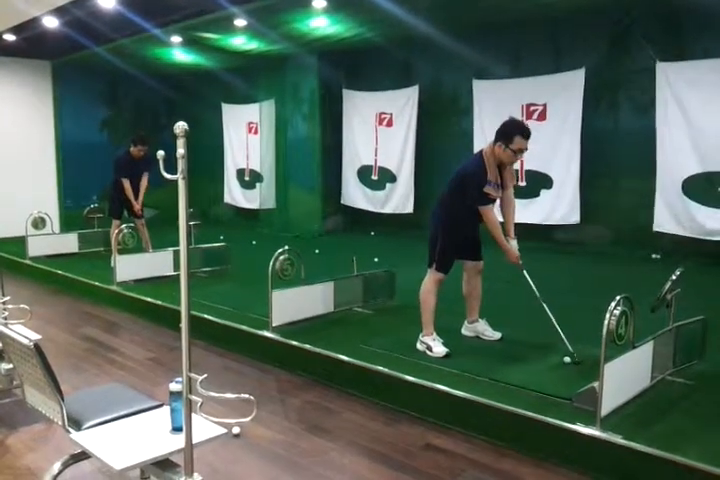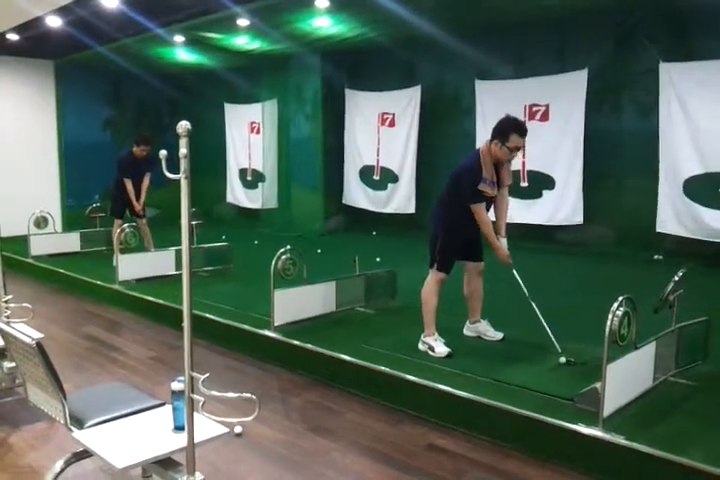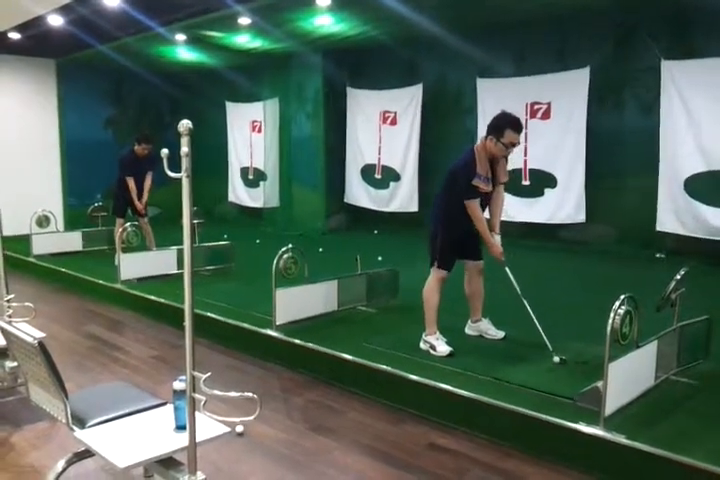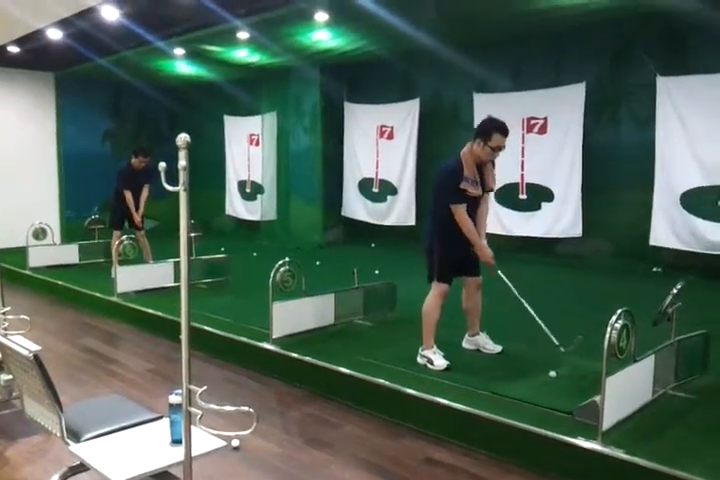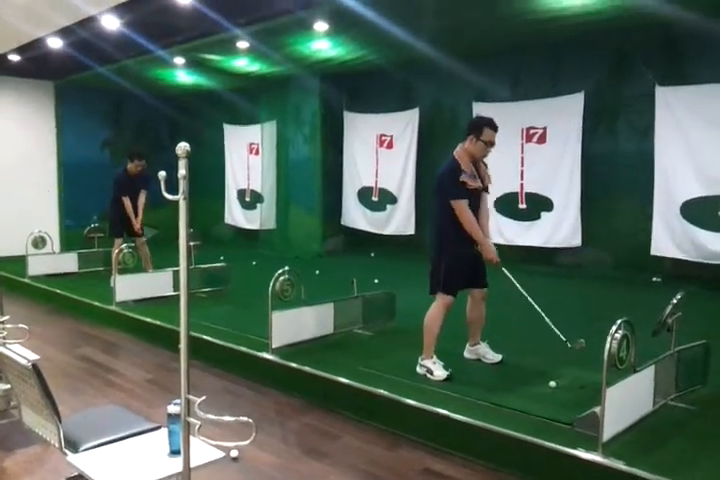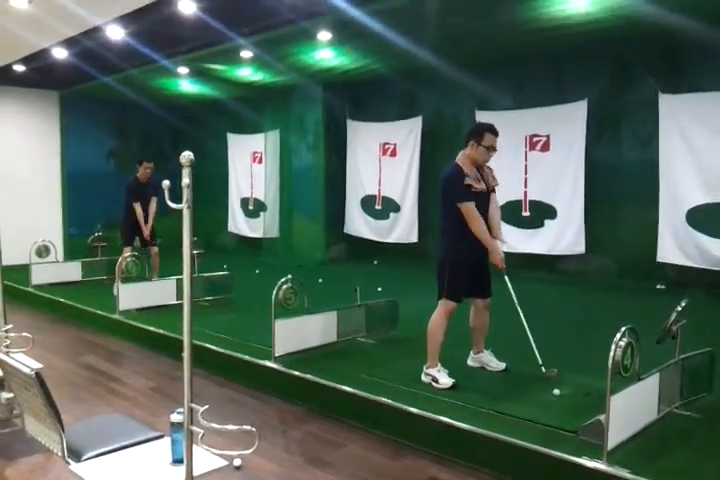
dt=0.4s
person 1, frame 1
left shoulder: (504, 162)
right shoulder: (475, 171)
left elbow: (507, 195)
right elbow: (488, 215)
left wrist: (511, 236)
right wrist: (506, 249)
left hip: (468, 223)
right hip: (447, 222)
left knee: (475, 268)
right knee: (436, 274)
left ankle: (472, 322)
right ankle: (427, 336)
person 1, frame 2
left shoulder: (502, 161)
right shoulder: (471, 169)
left elbow: (502, 195)
right elbow: (480, 213)
left wrist: (502, 235)
right wrist: (497, 247)
left hip: (469, 224)
right hip: (447, 223)
left knee: (476, 268)
right knee: (438, 274)
left ankle: (474, 323)
right ankle: (429, 336)
person 1, frame 3
left shoulder: (499, 158)
right shoulder: (466, 166)
left elbow: (498, 192)
right elbow: (473, 208)
left wrist: (496, 232)
right wrist: (490, 244)
left hip: (468, 222)
right hip: (446, 221)
left knee: (476, 267)
right knee: (439, 273)
left ankle: (476, 322)
right ankle: (430, 335)
person 1, frame 4
left shoulder: (487, 165)
right shoulder: (453, 171)
left elbow: (483, 201)
right elbow: (460, 215)
left wrist: (482, 239)
right wrist: (480, 247)
left hip: (465, 235)
right hip: (443, 235)
left knee: (474, 282)
right knee: (440, 288)
left ankle: (473, 336)
right ankle: (427, 349)
person 1, frame 5
left shoulder: (479, 167)
right shoulder: (451, 170)
left elbow: (482, 204)
right elbow: (463, 212)
left wrist: (486, 240)
right wrist: (485, 245)
left hip: (471, 244)
right hip: (450, 245)
left knee: (479, 293)
right knee: (444, 299)
left ankle: (474, 345)
right ankle: (426, 359)
person 1, frame 6
left shoulder: (485, 173)
right shoulder: (454, 175)
left elbow: (492, 206)
right elbow: (471, 215)
left wrist: (497, 241)
right wrist: (492, 247)
left hip: (478, 250)
right hip: (455, 251)
left knee: (483, 302)
right knee: (447, 305)
left ankle: (478, 353)
right ankle: (431, 367)
person 2, frame 1
left shoulder: (146, 159)
right shoulder: (121, 160)
left elbow: (144, 179)
right elbow: (125, 183)
left wrist: (140, 199)
right wrist: (133, 203)
left hip: (135, 194)
right hip: (118, 194)
left knee: (141, 222)
right knee: (116, 223)
left ankle: (149, 251)
right ankle: (114, 255)
person 2, frame 2
left shoulder: (148, 159)
right shoulder: (124, 160)
left elbow: (146, 179)
right elbow: (128, 183)
left wrist: (141, 200)
right wrist: (134, 203)
left hip: (137, 194)
right hip: (121, 194)
left knee: (142, 222)
right knee: (118, 222)
left ankle: (151, 251)
right ankle: (116, 254)
person 2, frame 3
left shoulder: (151, 158)
right shoulder: (126, 158)
left elbow: (148, 177)
right elbow: (130, 181)
left wrist: (145, 197)
right wrist: (135, 202)
left hip: (139, 193)
right hip: (123, 192)
left knee: (144, 221)
right knee: (120, 221)
left ankle: (153, 249)
right ankle: (118, 253)
person 2, frame 4
left shoulder: (147, 171)
right shoulder: (124, 171)
left elbow: (145, 190)
right elbow: (127, 195)
left wrist: (140, 211)
right wrist: (134, 215)
left hip: (137, 205)
right hip: (120, 205)
left knee: (141, 234)
right knee: (117, 234)
left ankle: (150, 262)
right ankle: (115, 266)
person 2, frame 5
left shoulder: (144, 176)
right shoulder: (120, 178)
left elbow: (142, 196)
right elbow: (126, 201)
left wrist: (139, 218)
right wrist: (133, 221)
left hip: (134, 212)
right hip: (118, 212)
left knee: (141, 241)
right knee: (118, 242)
left ankle: (150, 271)
right ankle: (114, 275)
person 2, frame 6
left shoulder: (154, 184)
right shoulder: (131, 185)
left elbow: (153, 204)
right elbow: (137, 208)
left wrist: (149, 225)
right wrist: (143, 229)
left hip: (147, 221)
right hip: (131, 222)
left knee: (155, 251)
right knee: (127, 252)
left ankle: (155, 279)
